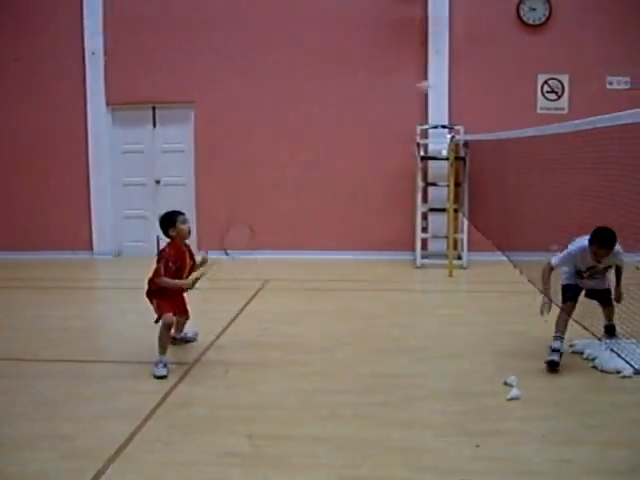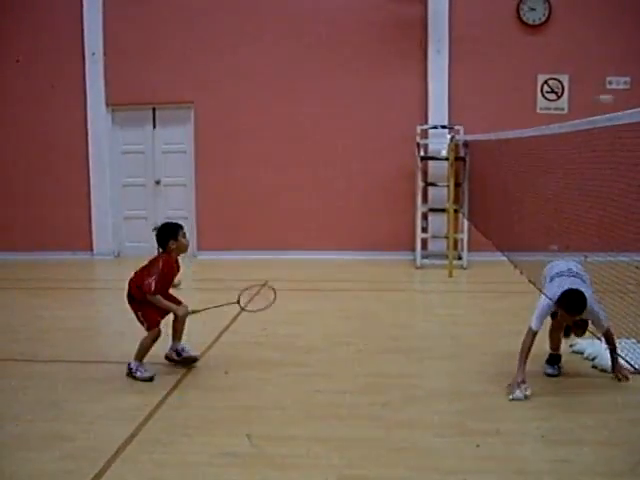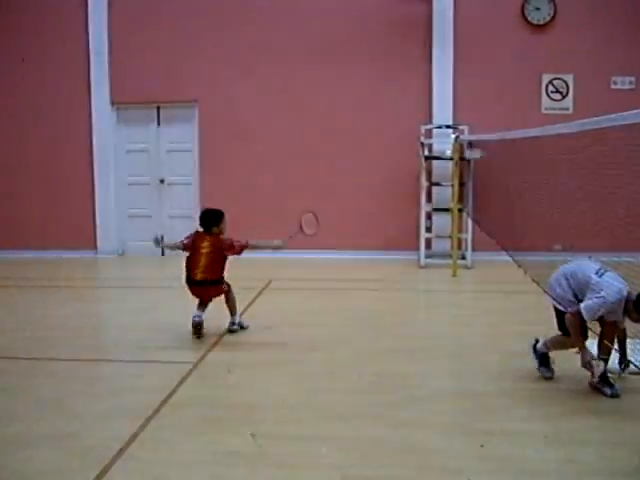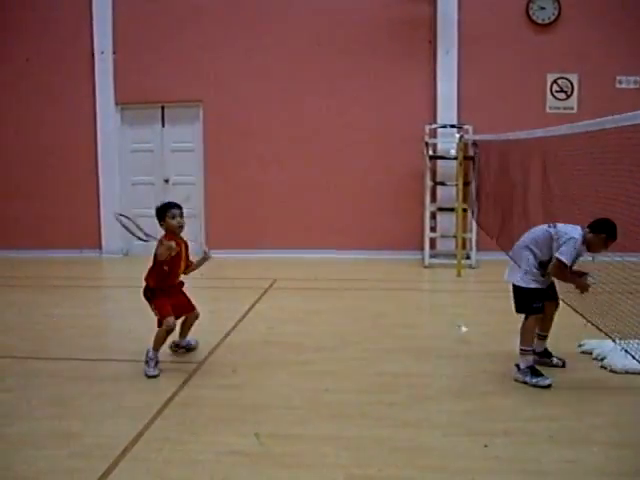
dt=0.7s
person 1, frame 1
left shoulder: (186, 248)
right shoulder: (168, 253)
left elbow: (188, 271)
right elbow: (160, 280)
left wrist: (199, 266)
right wrist: (183, 283)
left hip: (176, 292)
right hip: (159, 293)
left knee: (182, 317)
right knee: (168, 320)
left ankle: (178, 335)
right ankle: (161, 361)
person 1, frame 2
left shoulder: (172, 260)
right shoulder: (161, 265)
right elbow: (150, 294)
right wrist: (174, 308)
left hip: (156, 293)
right hip: (139, 297)
left knee: (183, 311)
right knee: (155, 331)
left ankle: (175, 350)
right ankle: (135, 366)
person 1, frame 3
left shoulder: (195, 237)
right shoulder: (224, 243)
left elbow: (180, 245)
right elbow: (247, 245)
left wrist: (162, 244)
right wrist: (273, 244)
left hip: (194, 283)
right hip: (211, 283)
left knee: (205, 298)
right knee: (228, 291)
left ankle: (197, 316)
right ankle: (235, 322)
person 1, frame 4
left shoulder: (182, 244)
right shoulder: (164, 244)
left elbow: (185, 269)
right elbow: (161, 256)
left wrist: (202, 261)
right wrist: (166, 251)
left hip: (173, 287)
right hip: (157, 290)
left knee: (192, 314)
right knee: (169, 323)
left ankle: (180, 342)
right ankle: (152, 355)
person 2, frame 1
left shoulder: (617, 253)
right shoulder: (576, 249)
right elbow: (548, 267)
left wrist: (618, 287)
right wrist: (546, 296)
right hip: (573, 274)
left knee: (607, 303)
right knee: (568, 305)
left ankle: (609, 325)
right ankle: (556, 348)
person 2, frame 2
left shoulder: (591, 306)
right shoulder: (549, 301)
left elbow: (607, 331)
right elbow: (530, 335)
left wrist: (615, 362)
right wrist: (520, 373)
left knee: (579, 331)
right knee: (558, 324)
right ankle: (554, 357)
person 2, frame 3
left shoulder: (626, 300)
right shoulder: (609, 299)
left elbow: (620, 328)
right elbow: (571, 317)
left wrist: (623, 355)
right wrist: (583, 350)
right hip: (564, 283)
left knee: (610, 326)
right knee: (579, 336)
left ankle: (600, 375)
right ankle: (541, 348)
person 2, frame 4
left shoulder: (576, 235)
right shoulder: (574, 239)
left elbow: (556, 265)
right elbow: (555, 269)
left wrist: (574, 274)
right wrist: (577, 282)
left hip: (537, 264)
right hip: (526, 265)
left knee: (551, 304)
right knee: (534, 312)
left ankle: (539, 351)
right ankle: (523, 367)
